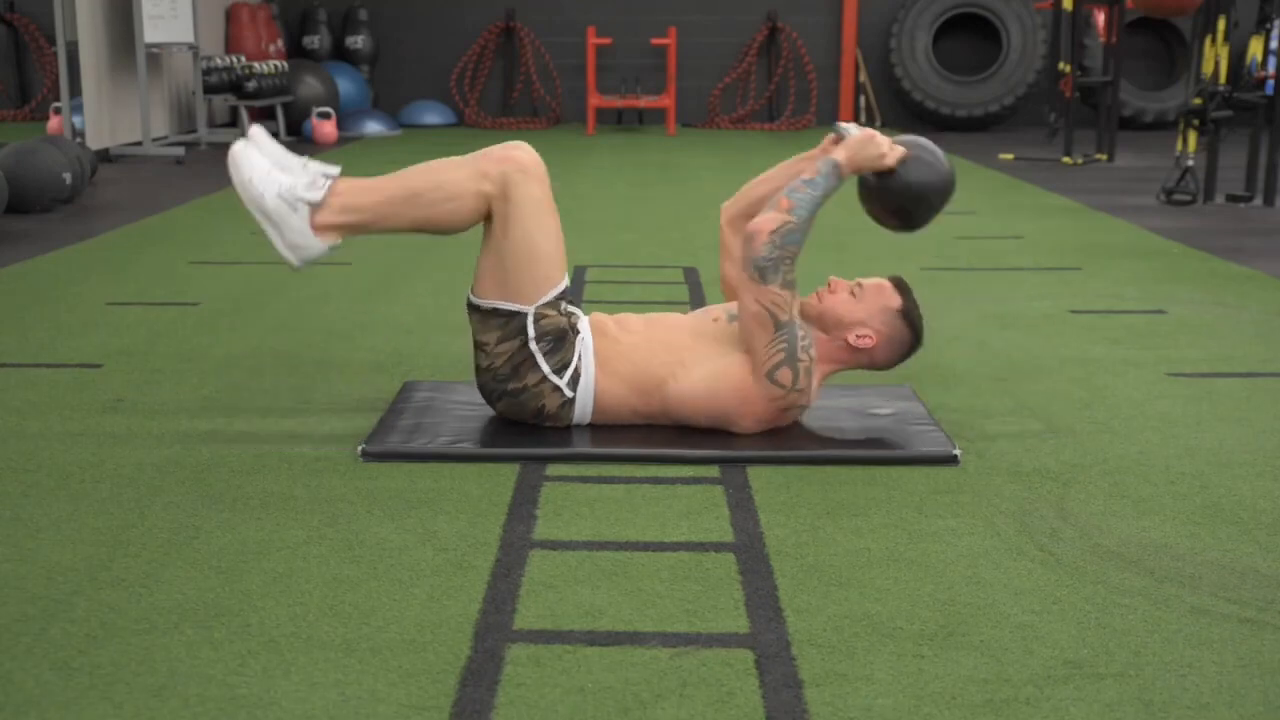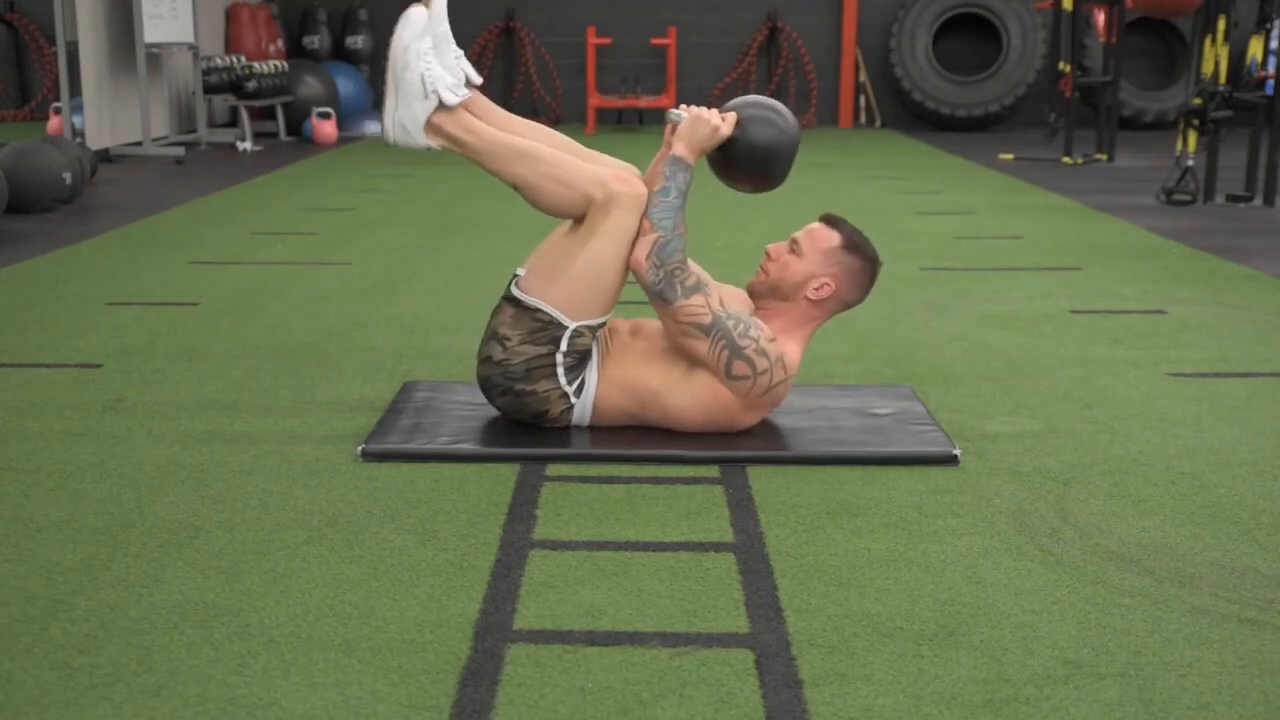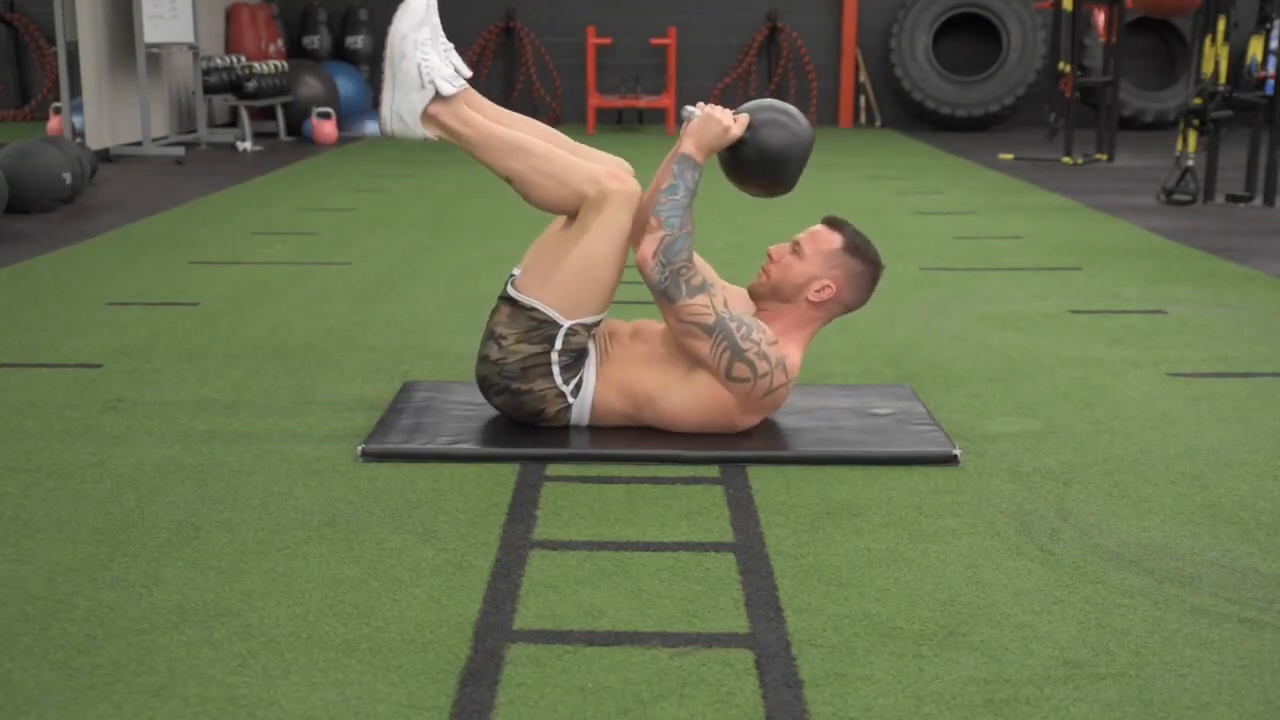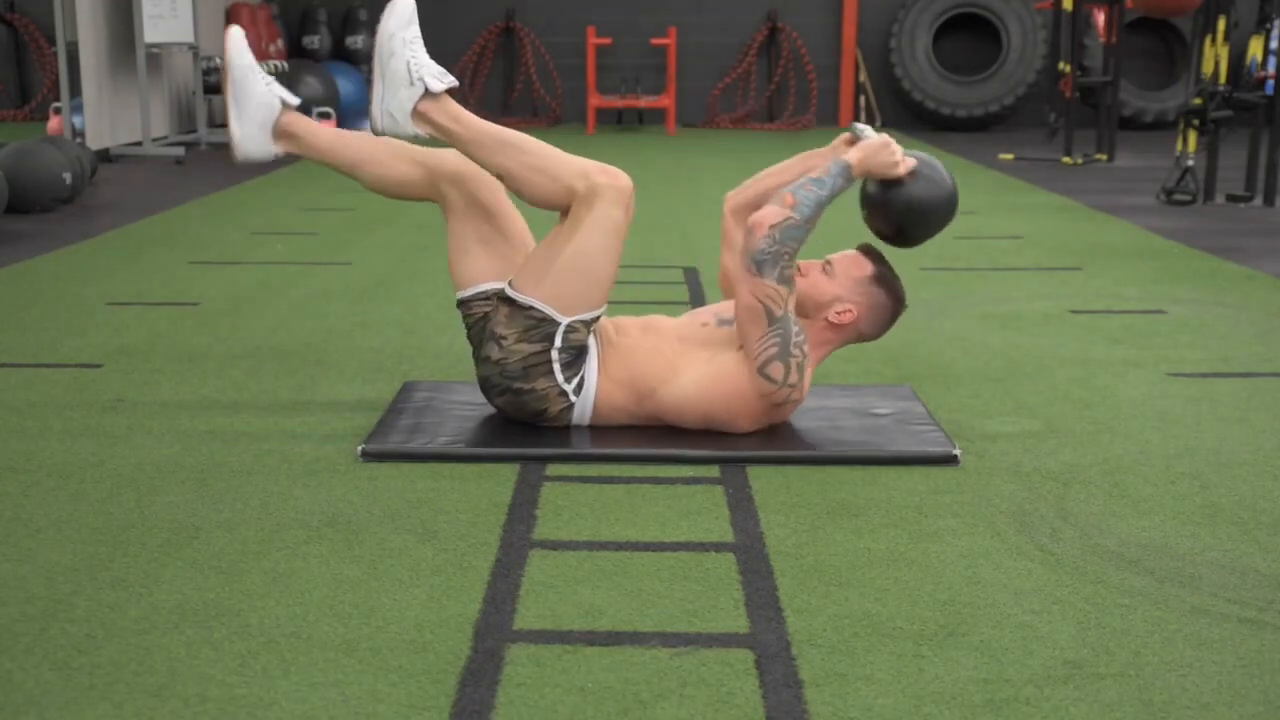
dt=0.5s
person 1, frame 1
left shoulder: (785, 384)
right shoulder: (772, 350)
left elbow: (760, 243)
right elbow: (736, 216)
left wrist: (840, 162)
right wrist: (833, 154)
left hip: (540, 373)
right hip: (558, 347)
left knee: (512, 164)
right knee: (505, 174)
left ankle: (315, 215)
right ankle: (322, 201)
person 1, frame 2
left shoulder: (763, 364)
right shoulder: (749, 318)
left elbow: (651, 262)
right elbow: (645, 235)
left wrist: (684, 153)
right wrist: (677, 146)
left hip: (535, 377)
right hip: (549, 364)
left knee: (618, 192)
right knee: (621, 192)
left ankle: (434, 116)
right ankle: (452, 98)
person 1, frame 3
left shoulder: (763, 367)
right shoulder: (750, 317)
left elbow: (655, 259)
right elbow: (657, 229)
left wrist: (692, 151)
right wrist: (694, 146)
left hip: (534, 373)
right hip: (546, 362)
left knee: (611, 191)
right knee: (615, 181)
left ankle: (433, 106)
right ankle: (442, 93)
person 1, frame 4
left shoulder: (780, 377)
right shoulder: (761, 337)
left elbow: (766, 234)
right elbow: (741, 208)
left wrist: (852, 162)
right wrist: (842, 154)
left hip: (536, 370)
right hip: (540, 354)
left knee: (608, 187)
right knee: (458, 170)
left ankle: (425, 103)
right ankle: (277, 125)
